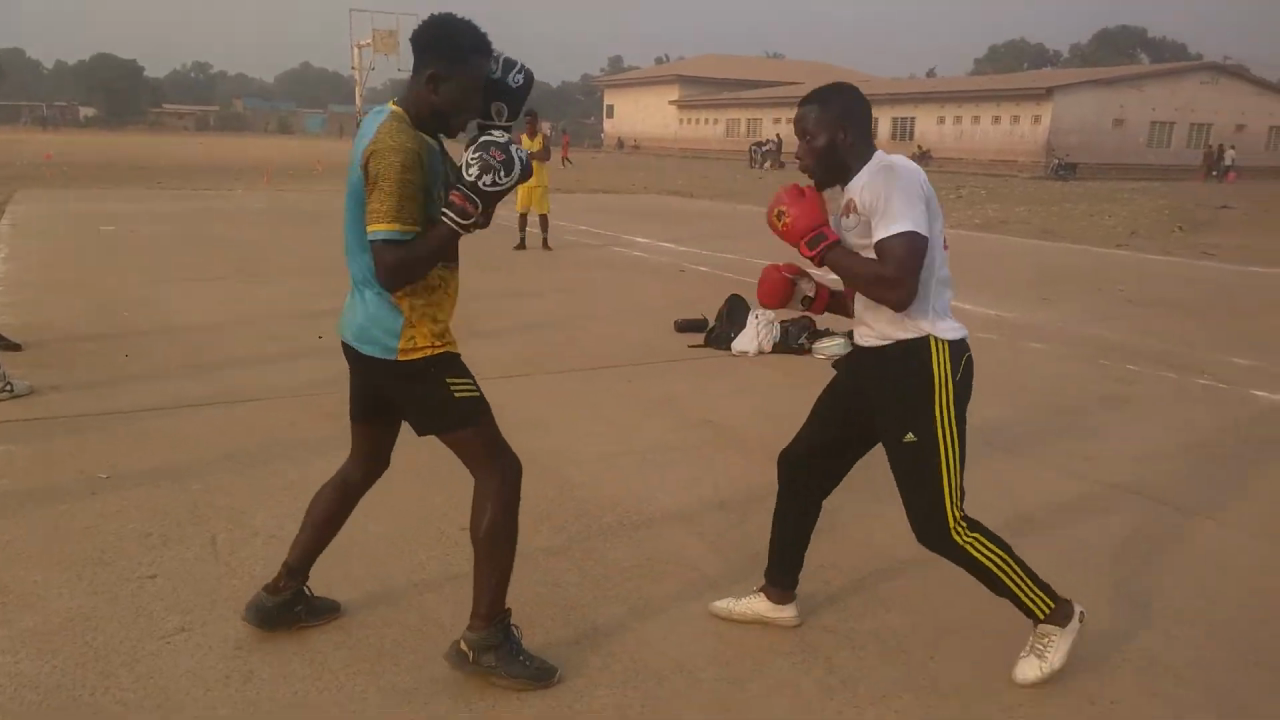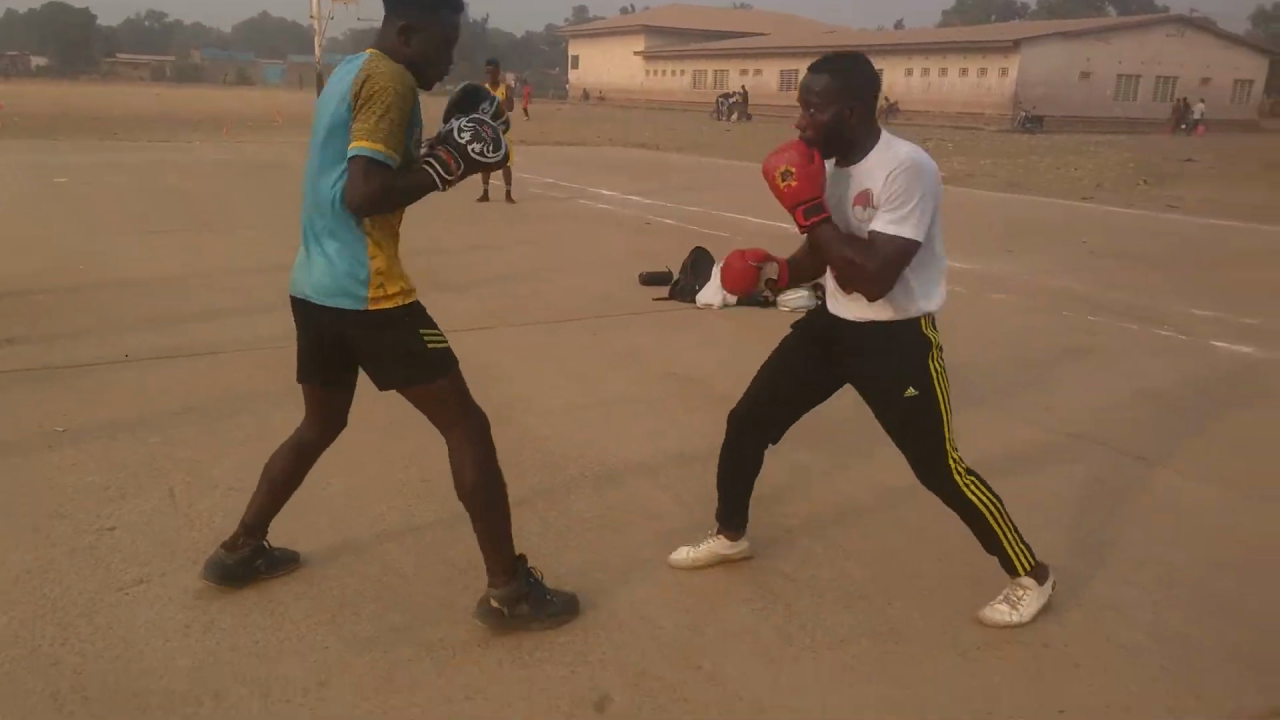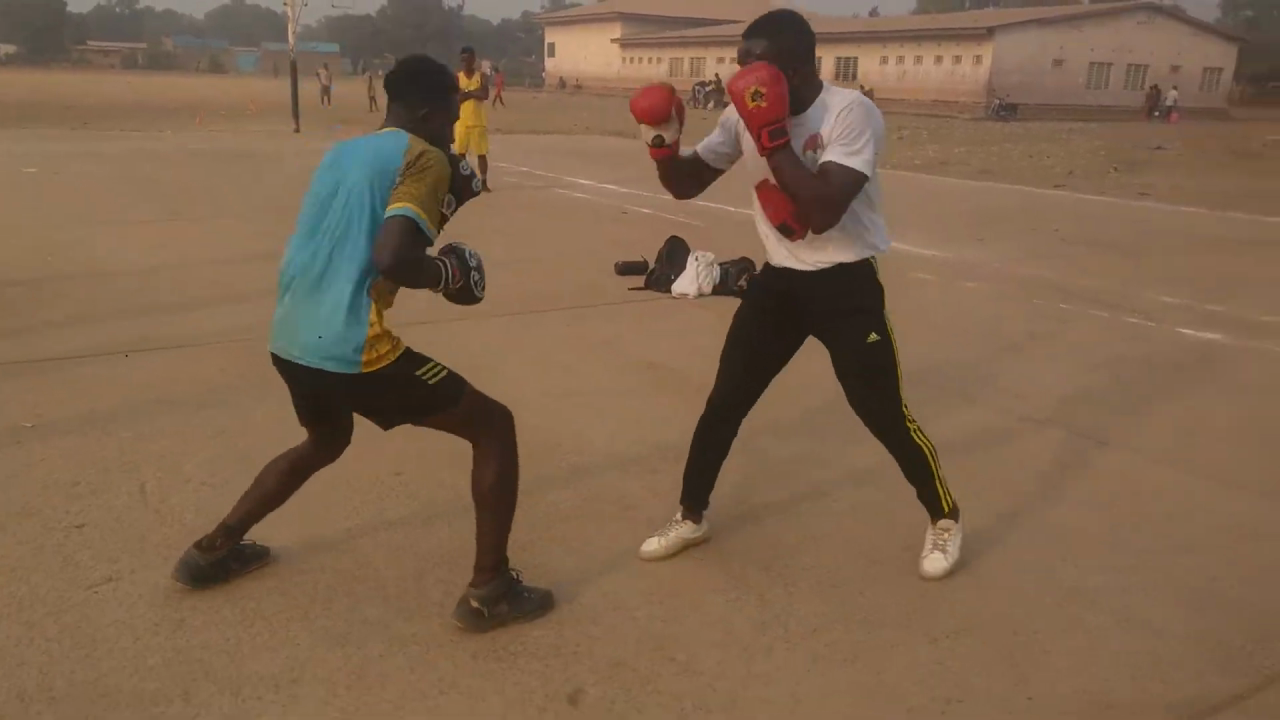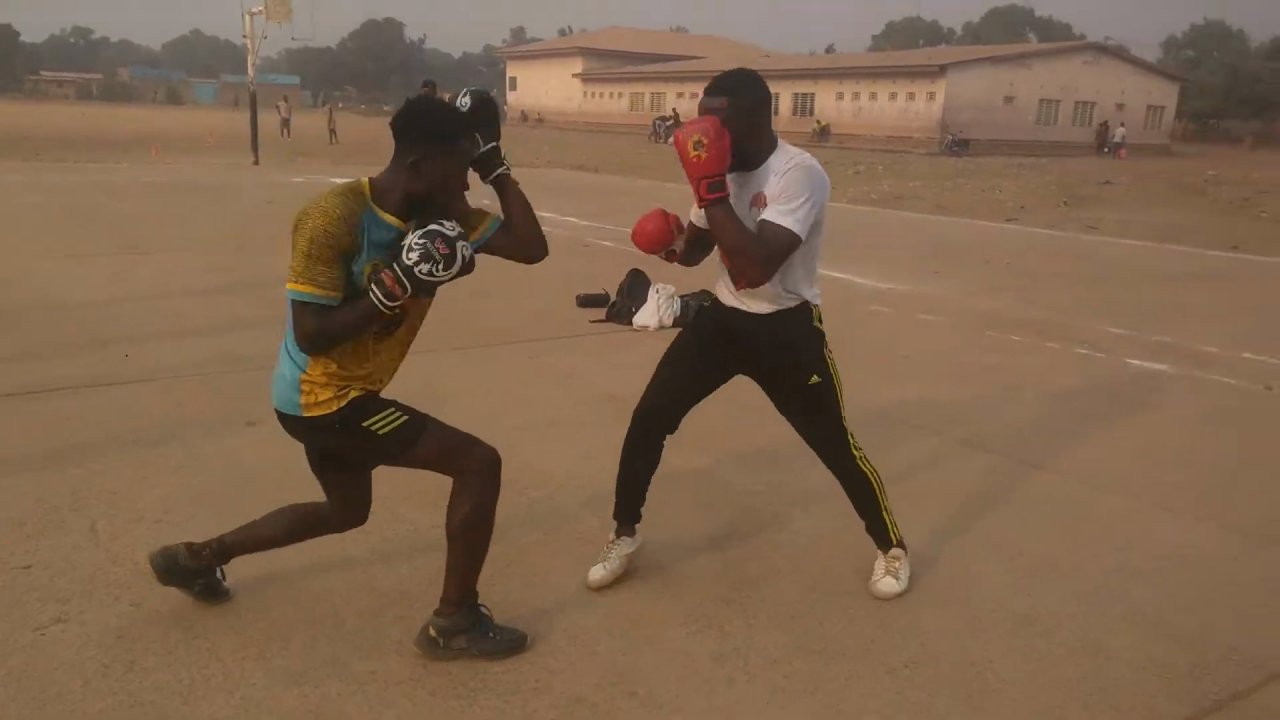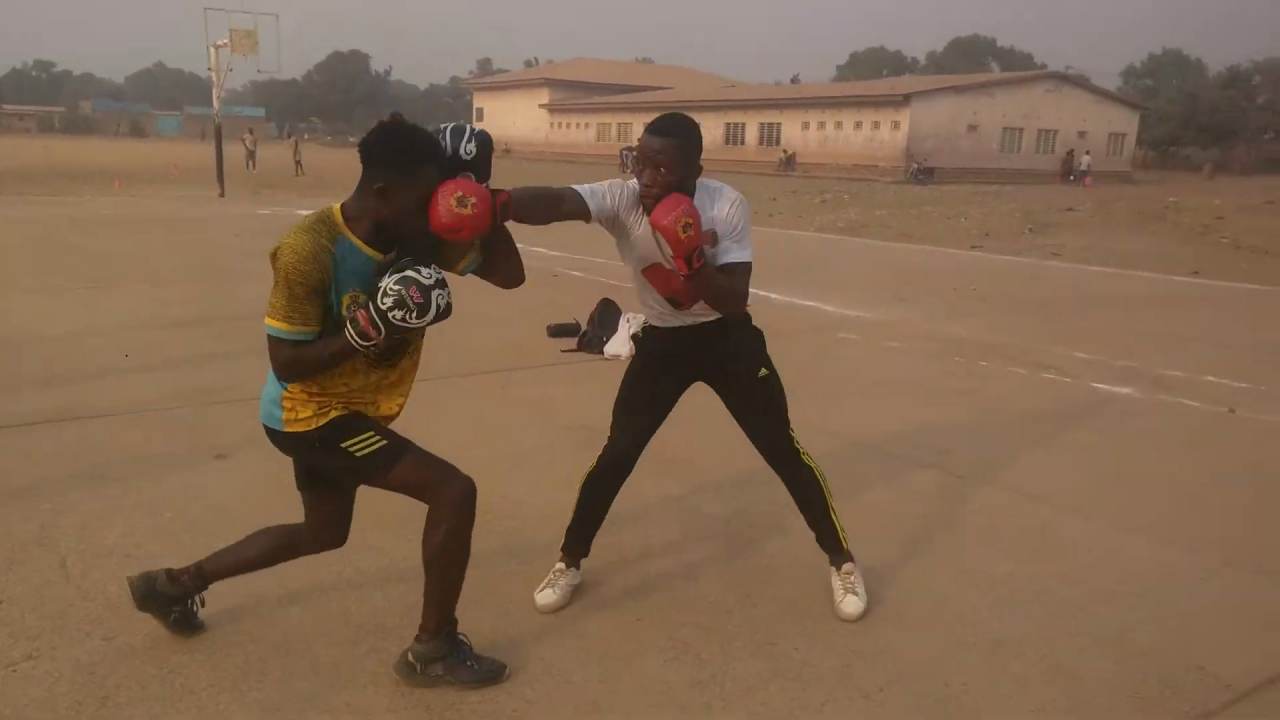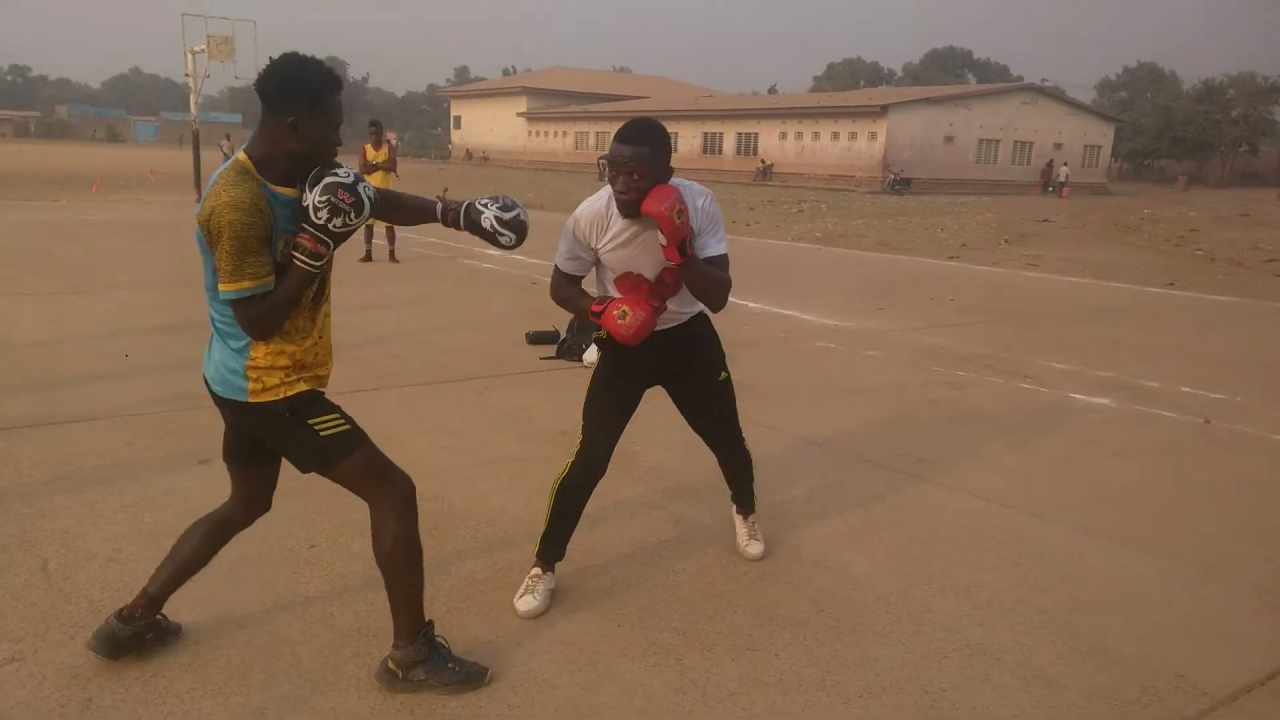
dt=0.2s
person 1, frame 1
left shoulder: (410, 131)
right shoulder: (399, 147)
left elbow: (467, 213)
right elbow: (396, 269)
left wrist: (494, 147)
right wrist: (466, 201)
left hip: (370, 336)
right hip: (410, 343)
left knee: (363, 464)
right knee: (498, 468)
left ankle: (282, 593)
right ankle: (485, 636)
person 1, frame 2
left shoulder: (351, 71)
right shoulder: (390, 81)
right elbow: (364, 195)
left wrist: (455, 139)
right wrist: (447, 163)
left hip: (313, 288)
right hip: (368, 297)
left knee: (319, 424)
right knee: (466, 425)
left ankle: (240, 549)
right ankle: (509, 587)
person 1, frame 3
left shoulder: (344, 152)
right shoulder: (425, 159)
right elbow: (393, 259)
left wrist: (440, 204)
right wrist: (447, 273)
left hip: (291, 343)
right hip: (352, 352)
left knee: (326, 444)
right knee: (494, 426)
left ankle: (214, 548)
right ankle: (489, 589)
person 1, frame 4
left shoulder: (434, 217)
right shoulder: (330, 216)
left elbow: (532, 247)
right elbow: (310, 335)
left wrist: (494, 163)
right wrist: (397, 284)
left hip: (328, 395)
right hip: (321, 398)
left knee: (347, 510)
right knee: (478, 462)
left ankle: (195, 557)
right ankle: (454, 619)
person 1, frame 5
left shoulder: (419, 231)
right shoulder: (308, 249)
left elbow: (508, 273)
right elbow: (287, 364)
right wrist: (373, 323)
left hip: (347, 413)
right hip: (307, 416)
left knee: (322, 532)
right knee: (454, 491)
left ankle: (173, 583)
right ankle: (433, 646)
person 1, frame 6
left shoulder: (307, 171)
right shoulder: (236, 201)
left elbow: (380, 201)
right elbow: (259, 323)
left wrist: (461, 212)
right wrist: (317, 241)
left hip: (256, 383)
right hip: (267, 386)
left knee: (243, 505)
right knee: (392, 489)
left ankle: (133, 620)
right ankle: (411, 651)
person 2, frame 1
left shoulder: (891, 178)
right shoulder: (859, 190)
left elbow: (898, 287)
left wrist: (820, 244)
right wrist: (814, 294)
left hip: (923, 364)
right hip: (875, 358)
left knee: (939, 524)
right knee: (798, 467)
left ankle: (1054, 617)
right ankle: (777, 596)
person 2, frame 2
left shoulder: (907, 167)
right shoulder: (827, 166)
left elbow: (874, 279)
left wrist: (809, 212)
right wrist: (778, 271)
left hip: (898, 336)
right hip: (832, 325)
left knee: (940, 470)
right knee: (748, 421)
left ankle: (1031, 576)
right ankle: (730, 535)
person 2, frame 3
left shoulder: (852, 112)
right shoulder: (744, 115)
left elbow: (822, 213)
right elbow: (685, 184)
left wrist: (771, 138)
right wrist: (662, 142)
left hip: (846, 287)
right hip: (777, 283)
left knee: (887, 417)
right knee: (724, 405)
left ankle: (945, 520)
right ankle: (690, 518)
person 2, frame 4
left shoulder: (800, 173)
right shoulder: (712, 169)
left elbow: (757, 268)
left wrist: (711, 190)
right wrist: (673, 241)
left hip: (786, 327)
right hip: (722, 318)
left knee: (836, 446)
right knee: (649, 419)
left ankle: (890, 547)
right ankle: (624, 534)
person 2, frame 5
left shoulder: (727, 205)
right shoulder: (619, 196)
left elbow: (734, 302)
right elbow: (551, 202)
left wrist: (690, 257)
left hip: (728, 338)
right hip: (662, 342)
left knee: (784, 451)
right knee: (618, 454)
left ankle: (842, 563)
right ankle: (568, 562)
person 2, frame 6
left shoulder: (699, 203)
right shoulder: (590, 215)
left elbow: (718, 299)
right elbow: (562, 286)
left wrist: (681, 247)
right wrist: (602, 306)
left hip: (689, 339)
right hip: (624, 343)
left knee: (728, 439)
right knee: (590, 457)
left ankle: (745, 514)
right ankle: (543, 567)
